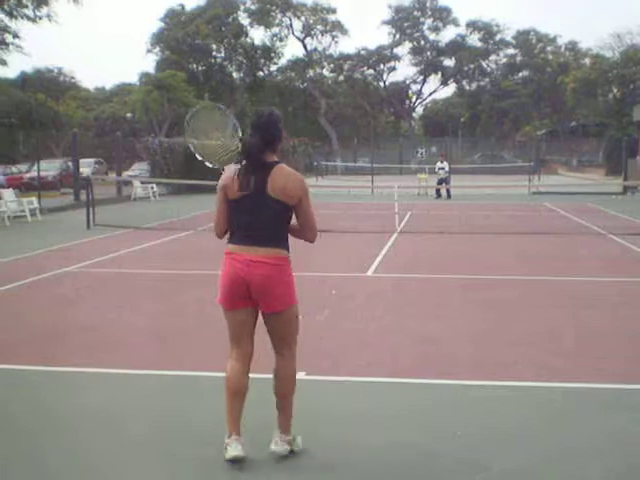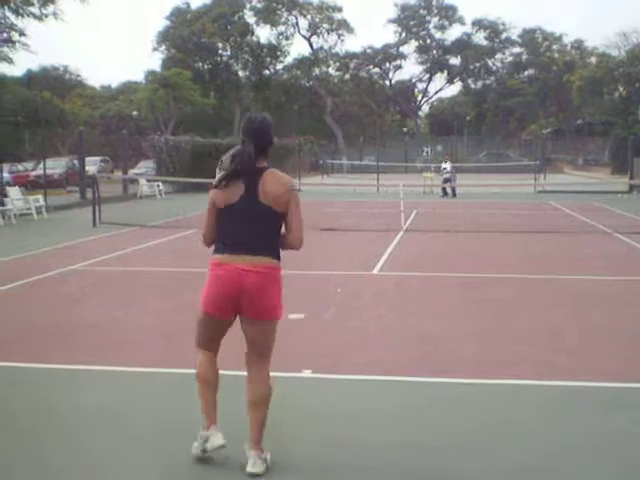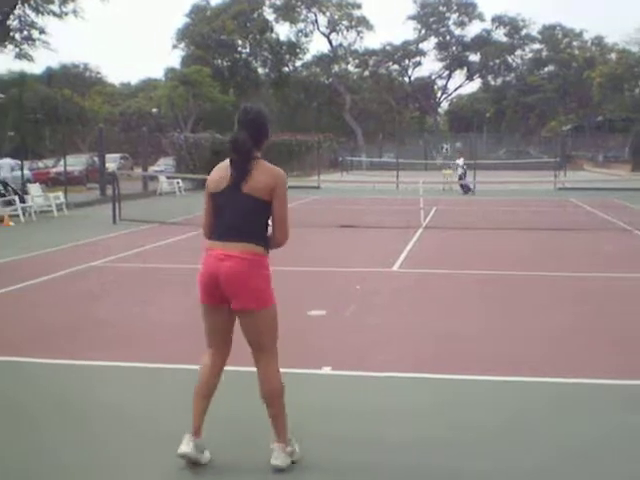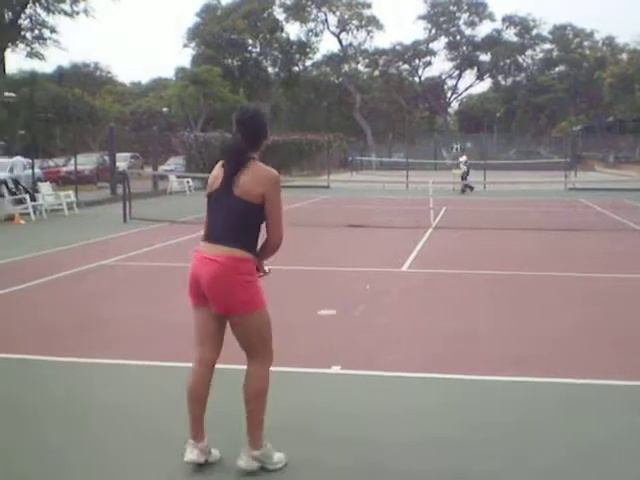
dt=0.2s
person 1, frame 1
left shoulder: (230, 176)
right shoulder: (293, 180)
left elbow: (220, 230)
right elbow: (310, 234)
left hip: (236, 267)
right hip: (273, 270)
left knee: (239, 356)
right knee: (285, 354)
left ankle: (233, 439)
right ankle: (284, 435)
person 1, frame 2
left shoulder: (221, 185)
right shoulder: (284, 185)
left elbow: (208, 239)
right elbow: (295, 240)
left hip: (224, 276)
right hip: (263, 279)
left knee: (205, 349)
right knee: (258, 367)
left ankle: (210, 430)
right ankle: (255, 453)
person 1, frame 3
left shoulder: (217, 172)
right shoulder: (273, 175)
left elbow: (207, 229)
right elbow: (280, 236)
left hip: (213, 263)
right hip: (248, 268)
left knee: (215, 354)
right knee: (267, 359)
left ankle: (192, 439)
right ankle: (282, 445)
person 1, frame 4
left shoulder: (219, 170)
right shoulder: (266, 176)
left elbow: (214, 224)
right elbow: (275, 238)
right wrist: (256, 262)
left hip: (202, 264)
right hip: (234, 272)
left knee: (204, 359)
right knee: (260, 358)
left ankle: (197, 444)
right ankle: (255, 450)
